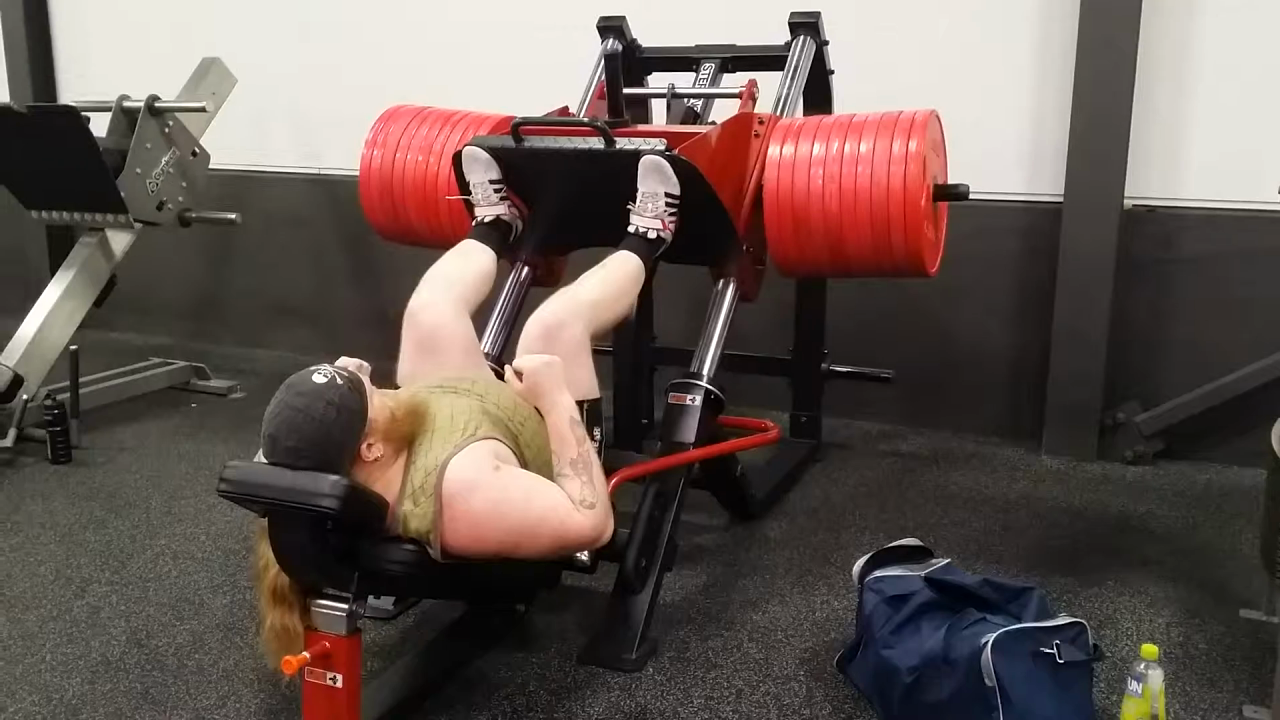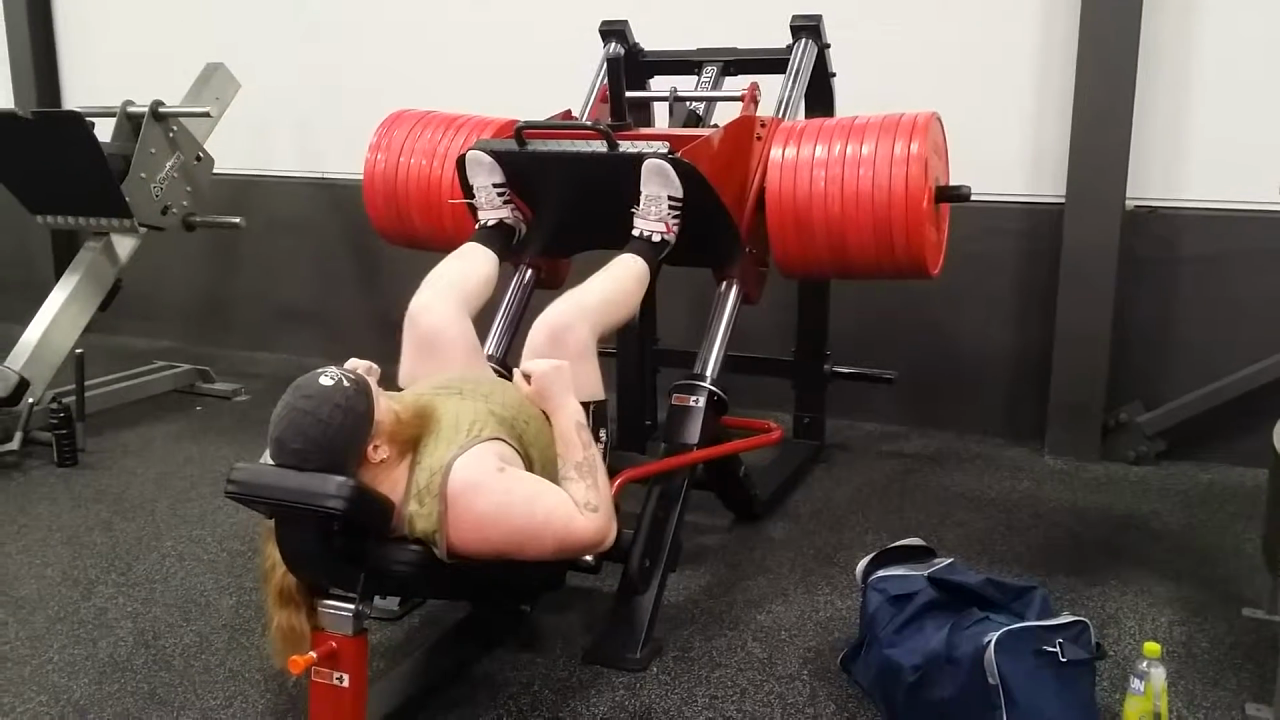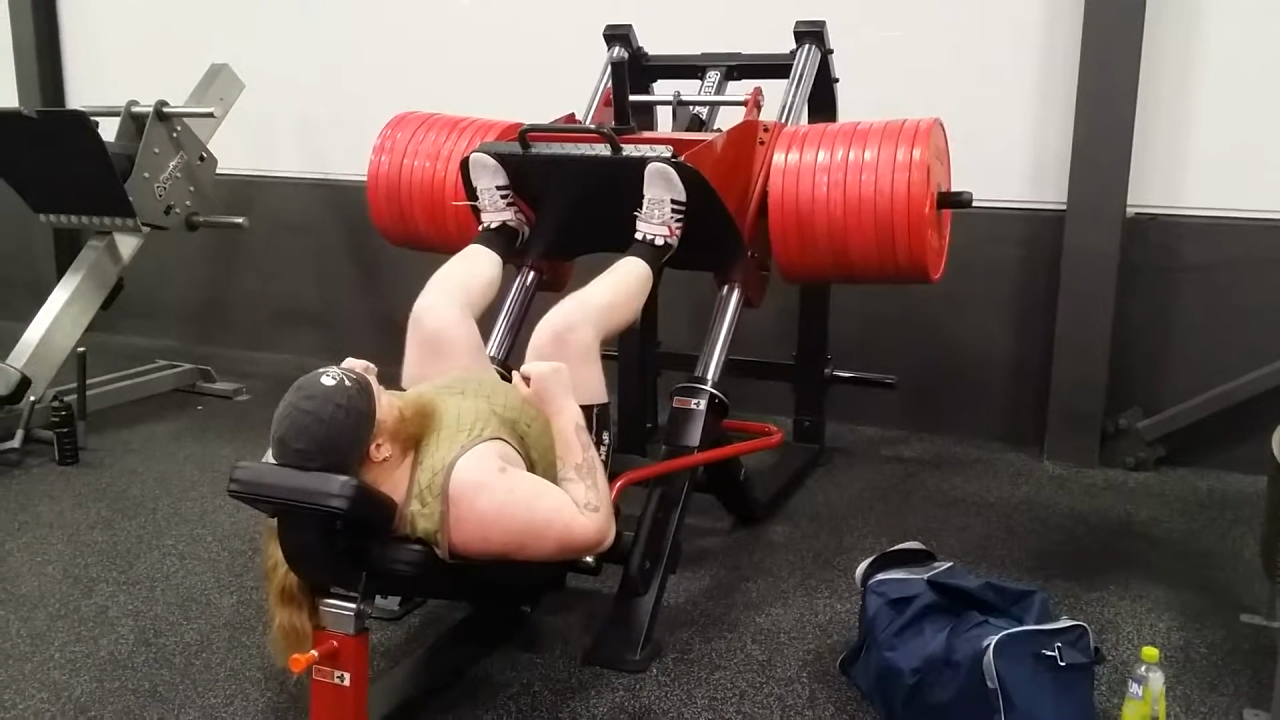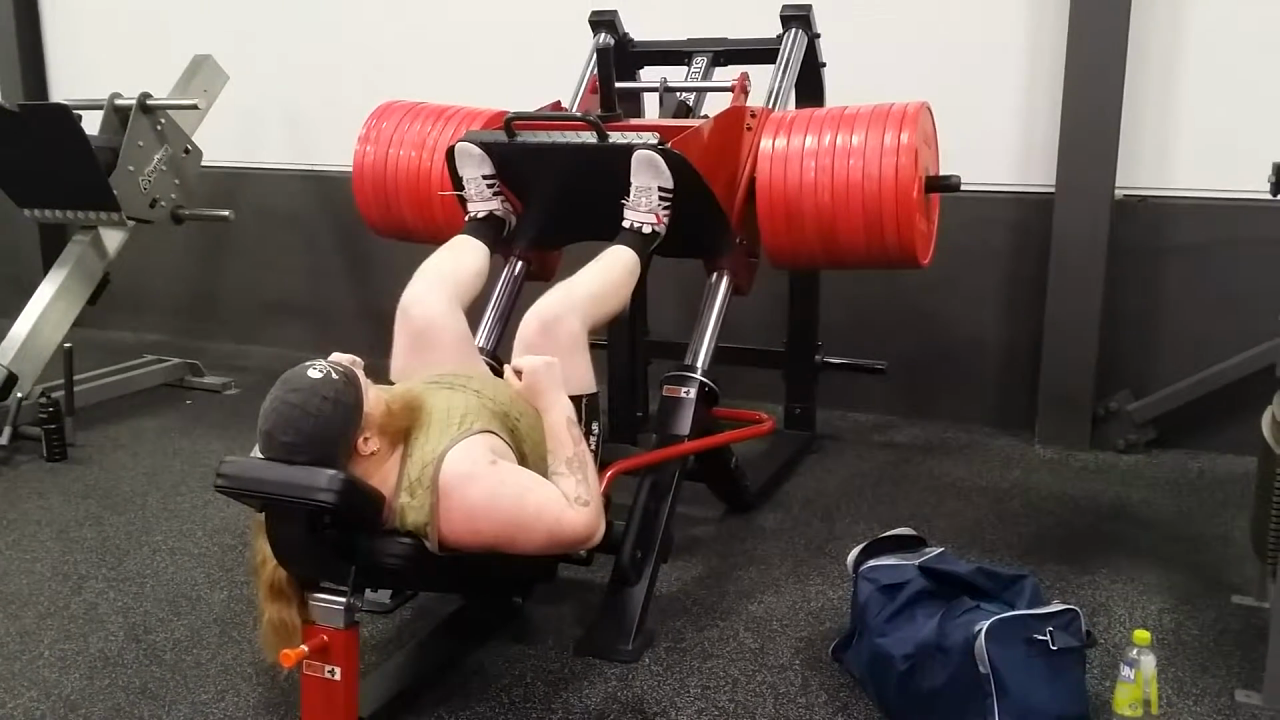
dt=0.7s
person 1, frame 1
left shoulder: (303, 474)
right shoulder: (460, 489)
right elbow: (591, 523)
left wrist: (343, 390)
right wrist: (555, 399)
right hip: (548, 458)
left knee: (431, 310)
right knee: (555, 325)
left ankle: (495, 223)
right ankle: (644, 240)
person 1, frame 2
left shoulder: (313, 480)
right shoulder: (465, 489)
right elbow: (595, 528)
left wrist: (354, 393)
right wrist: (563, 404)
right hip: (553, 450)
left knee: (431, 313)
right knee: (562, 327)
left ankle: (497, 225)
right ankle: (649, 242)
person 1, frame 3
left shoulder: (313, 469)
right shoulder: (467, 491)
right elbow: (593, 529)
left wrist: (351, 391)
right wrist: (561, 407)
right hip: (554, 451)
left knee: (437, 312)
right knee: (565, 330)
left ankle: (501, 230)
right ankle: (652, 246)
person 1, frame 4
left shoulder: (299, 469)
right shoulder: (458, 483)
right elbow: (584, 524)
left wrist: (338, 385)
right wrist: (552, 400)
right hip: (544, 437)
left knee: (425, 303)
right knee: (553, 318)
left ankle: (488, 218)
right ankle: (639, 235)
